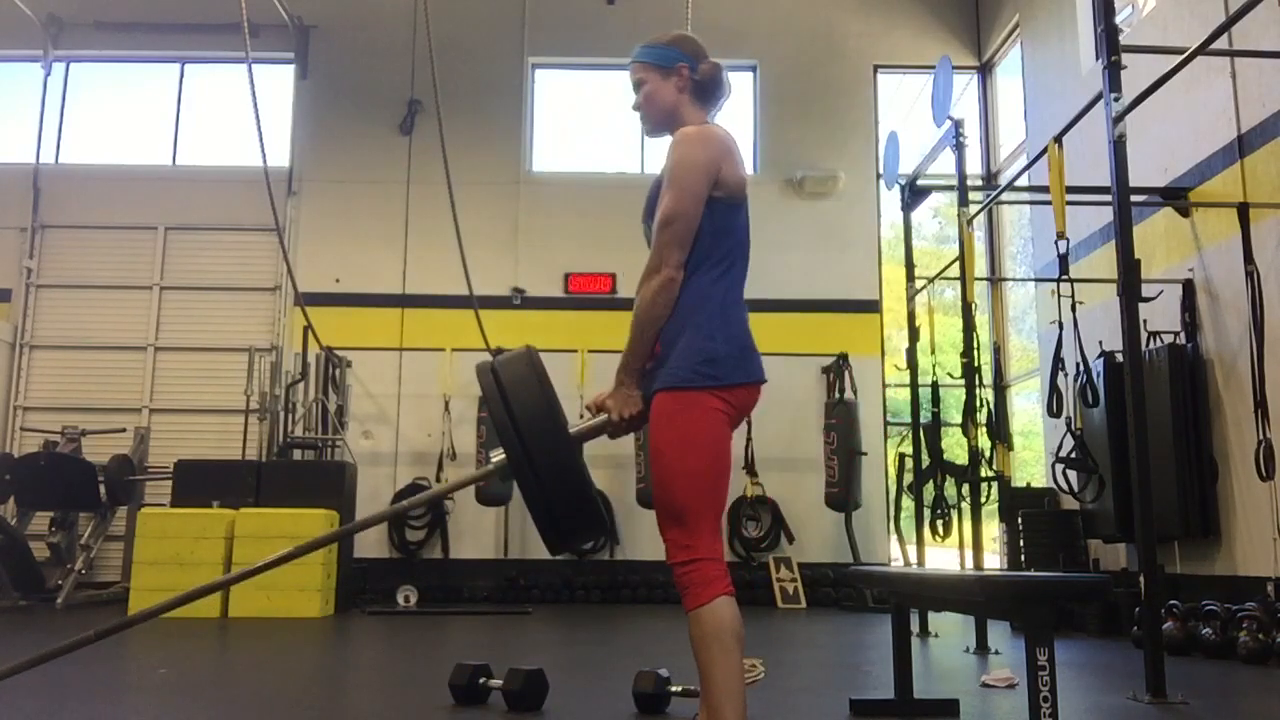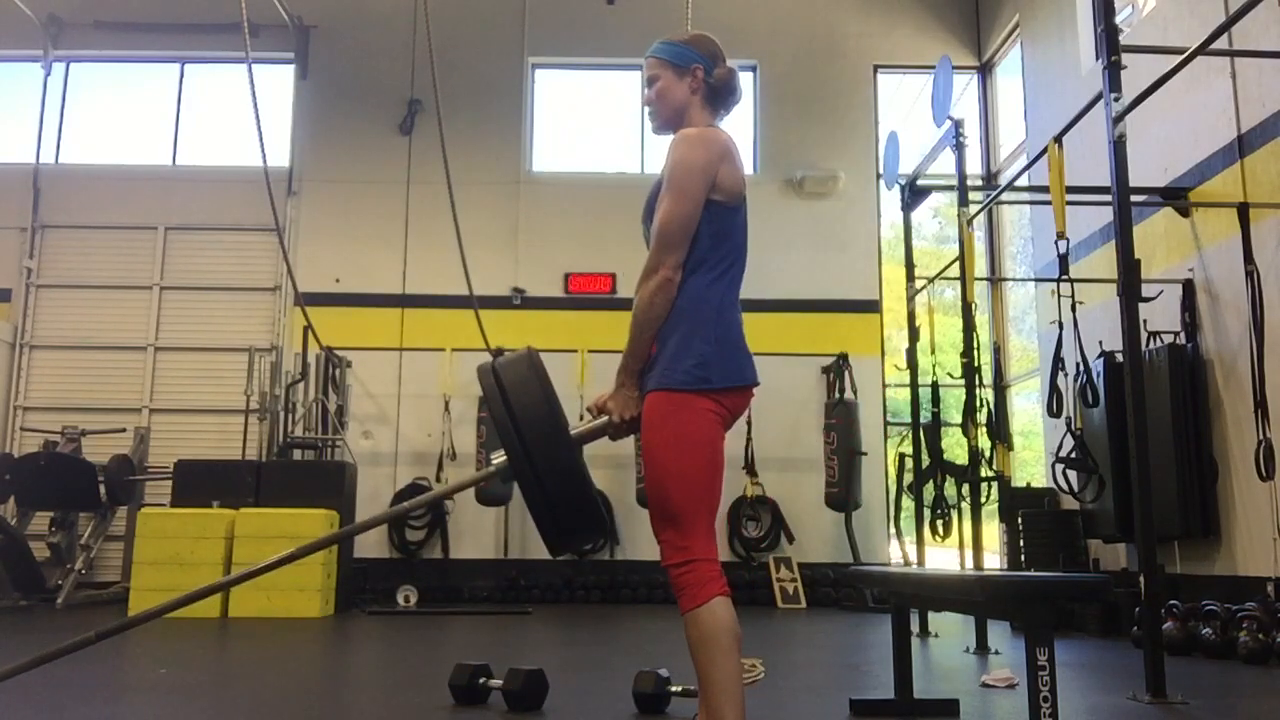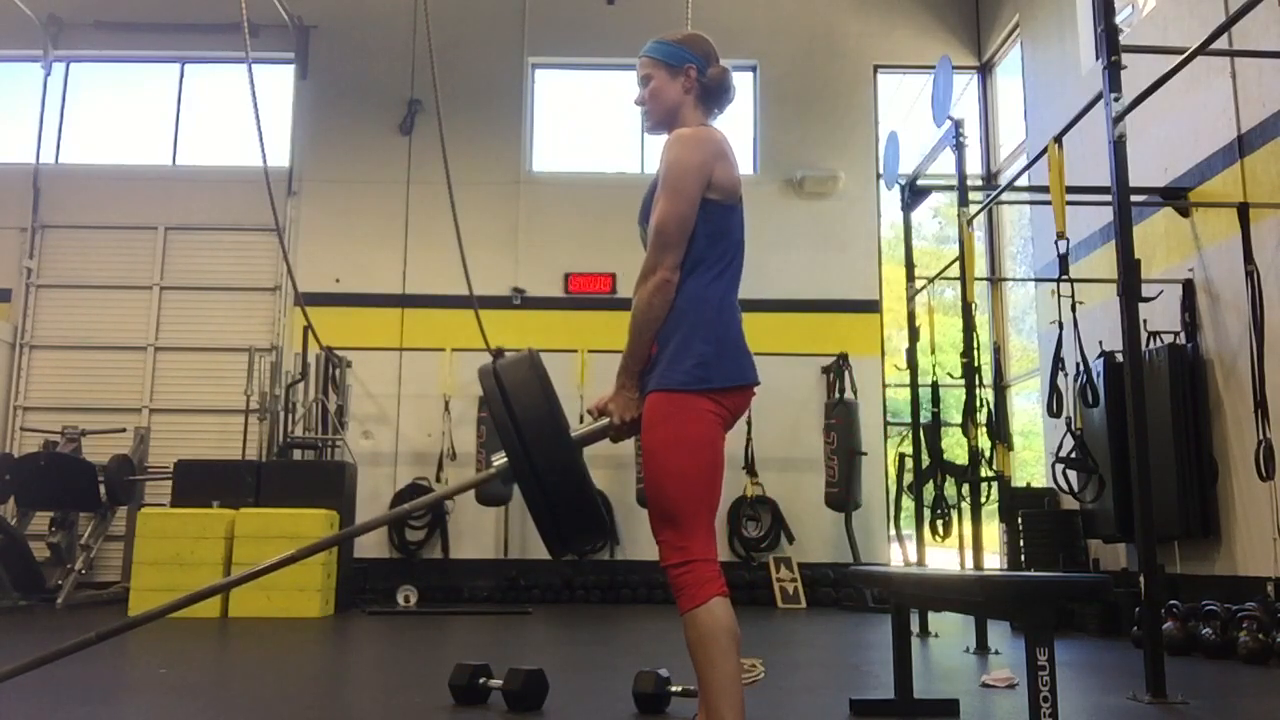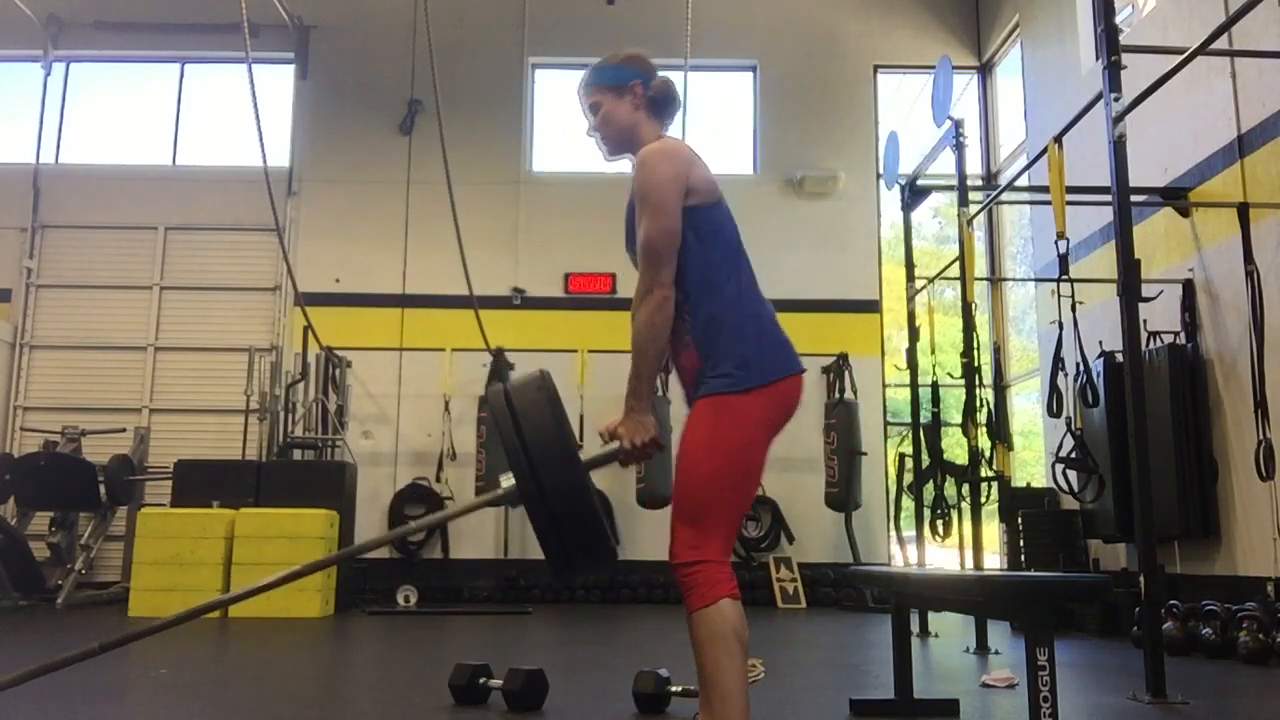
dt=0.4s
person 1, frame 1
left shoulder: (697, 143)
right shoulder: (701, 152)
left elbow: (665, 273)
left wrist: (626, 383)
right wrist: (639, 383)
left hip: (699, 371)
right hip: (707, 369)
left knee: (694, 556)
right knee: (693, 552)
person 1, frame 2
left shoulder: (699, 145)
right shoulder: (705, 152)
left elbow: (664, 274)
left wrist: (625, 383)
right wrist: (638, 383)
left hip: (692, 372)
right hip: (700, 370)
left knee: (691, 559)
right knee: (689, 556)
person 1, frame 3
left shoulder: (692, 143)
right shoulder: (701, 151)
left elbow: (661, 275)
left wrist: (625, 385)
right wrist: (638, 386)
left hip: (692, 373)
right hip: (701, 370)
left knee: (689, 560)
right knee: (688, 557)
person 1, frame 4
left shoulder: (659, 158)
right shoulder: (668, 166)
left elbow: (657, 296)
right elbow: (671, 297)
left wrist: (637, 409)
right wrist: (642, 407)
left hip: (742, 376)
right hip: (739, 375)
left knee: (698, 558)
right knee: (701, 556)
